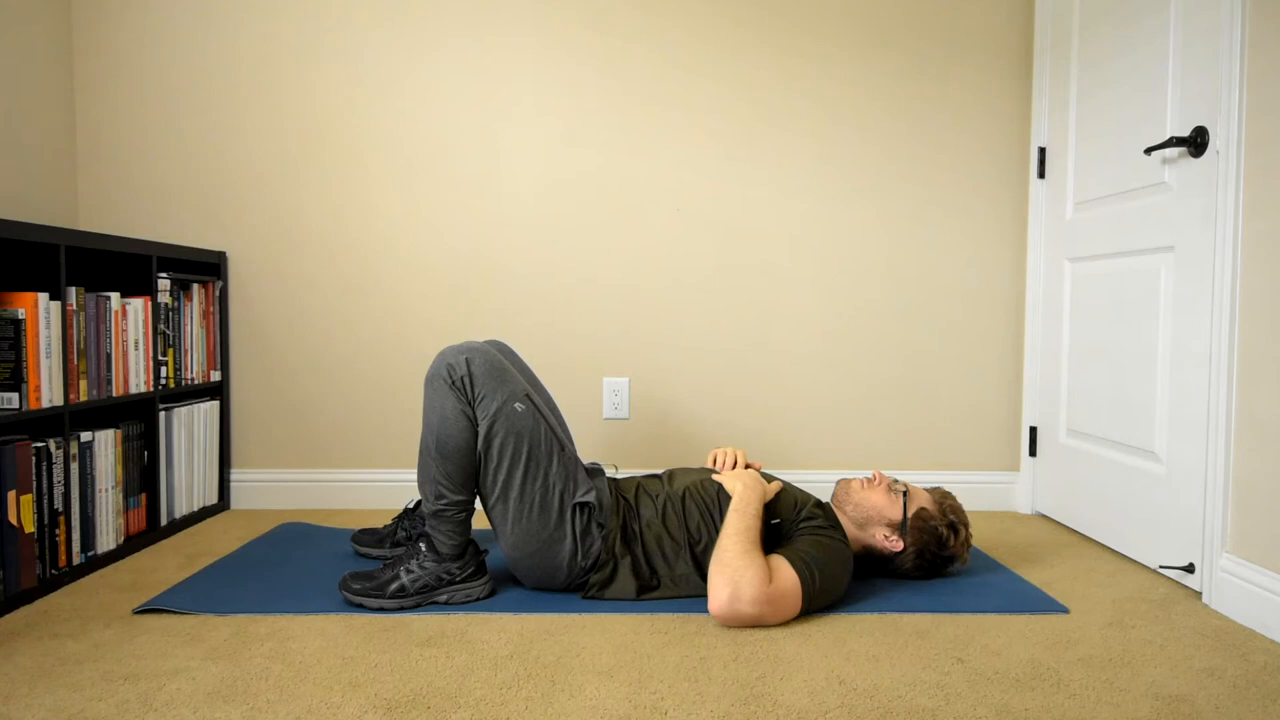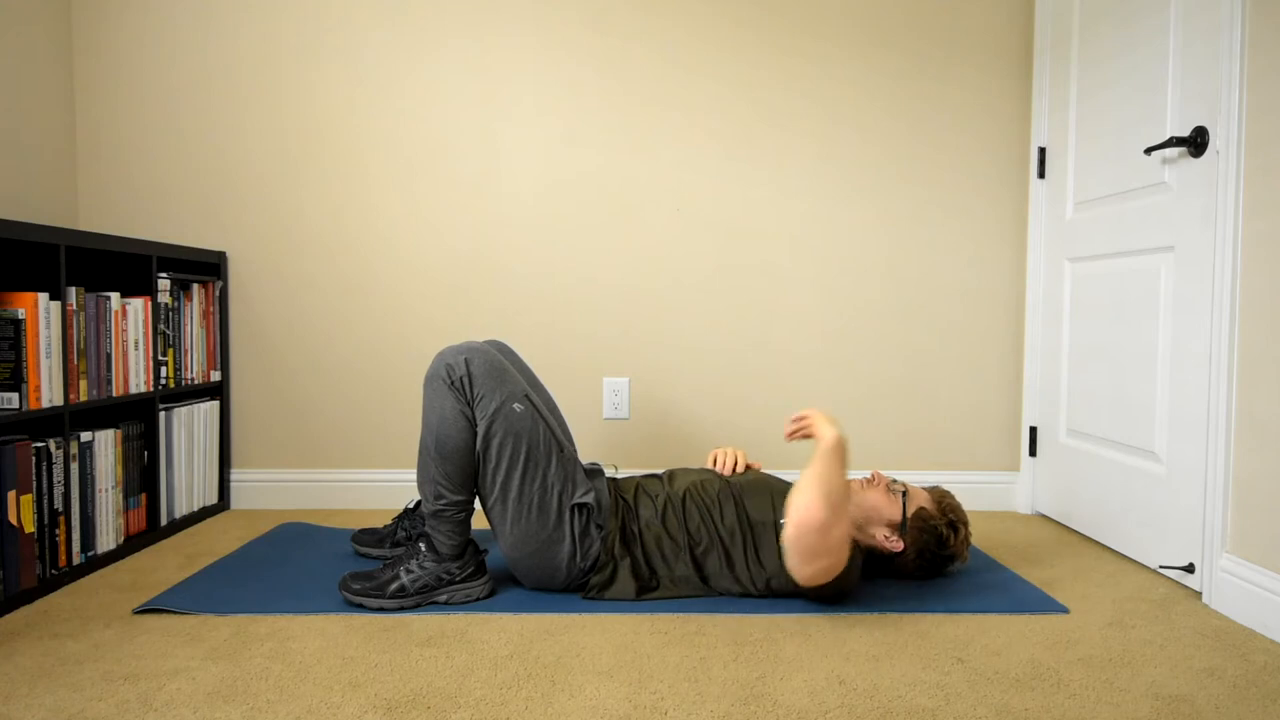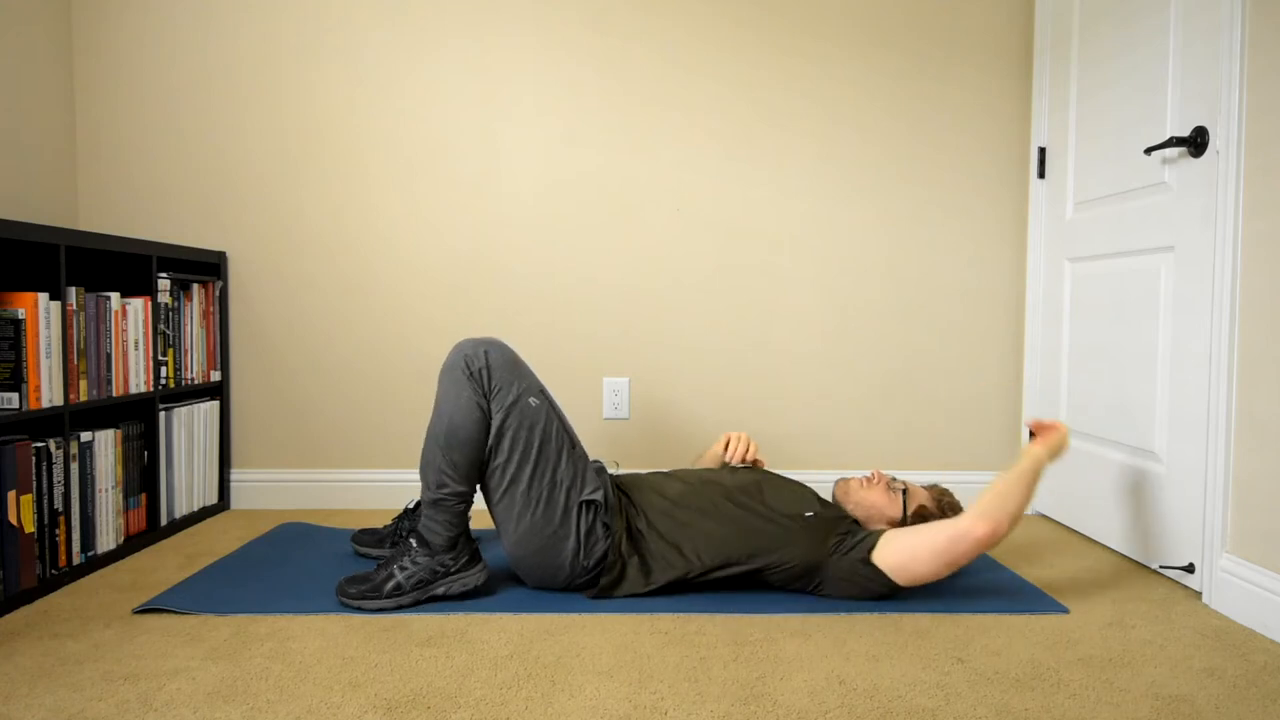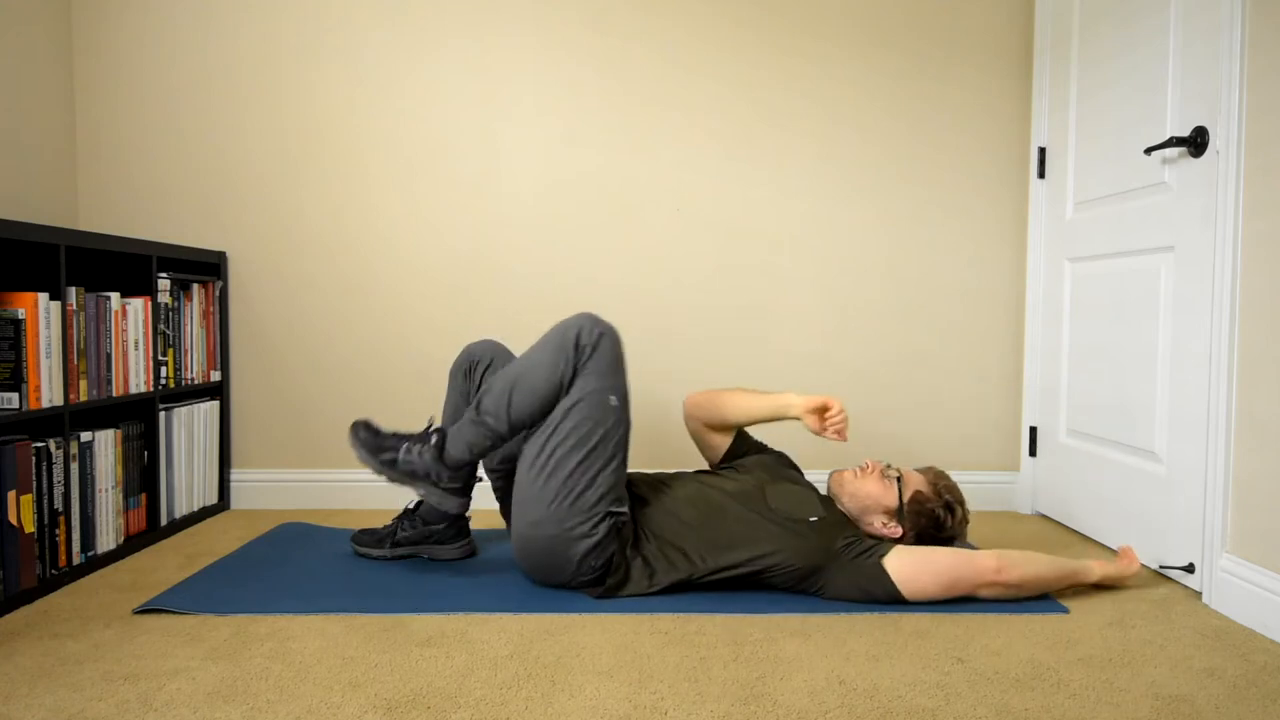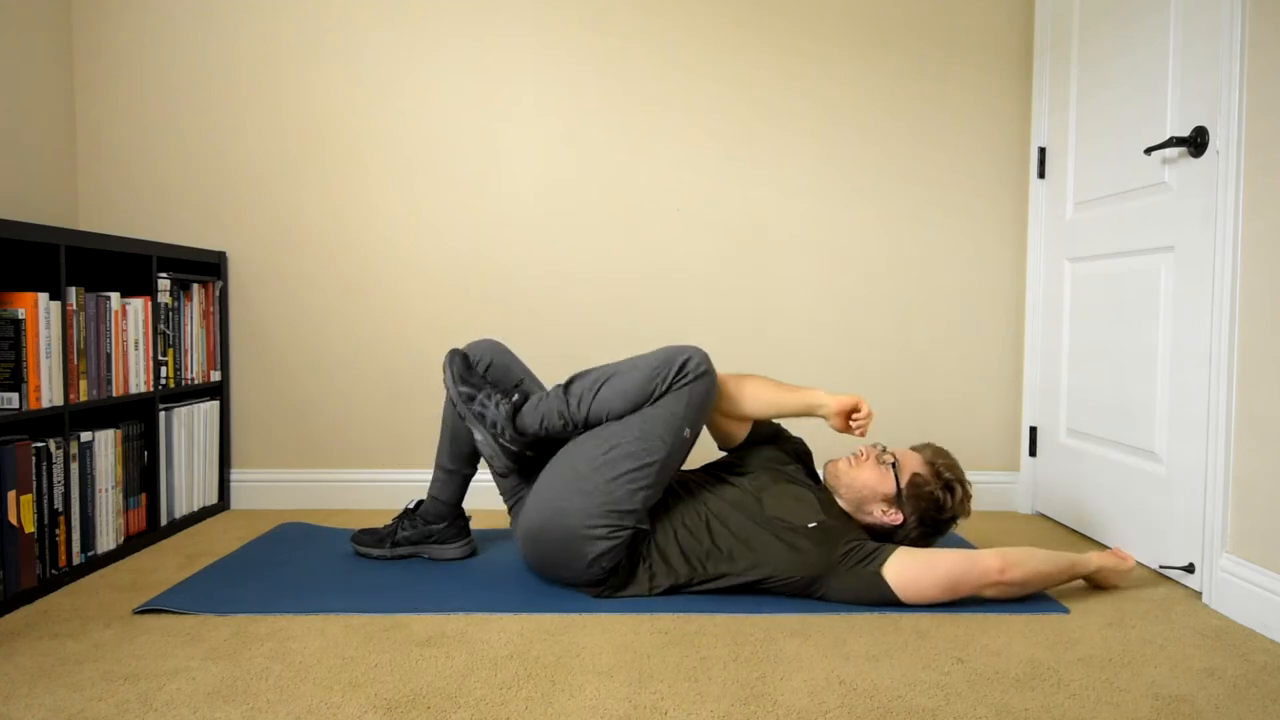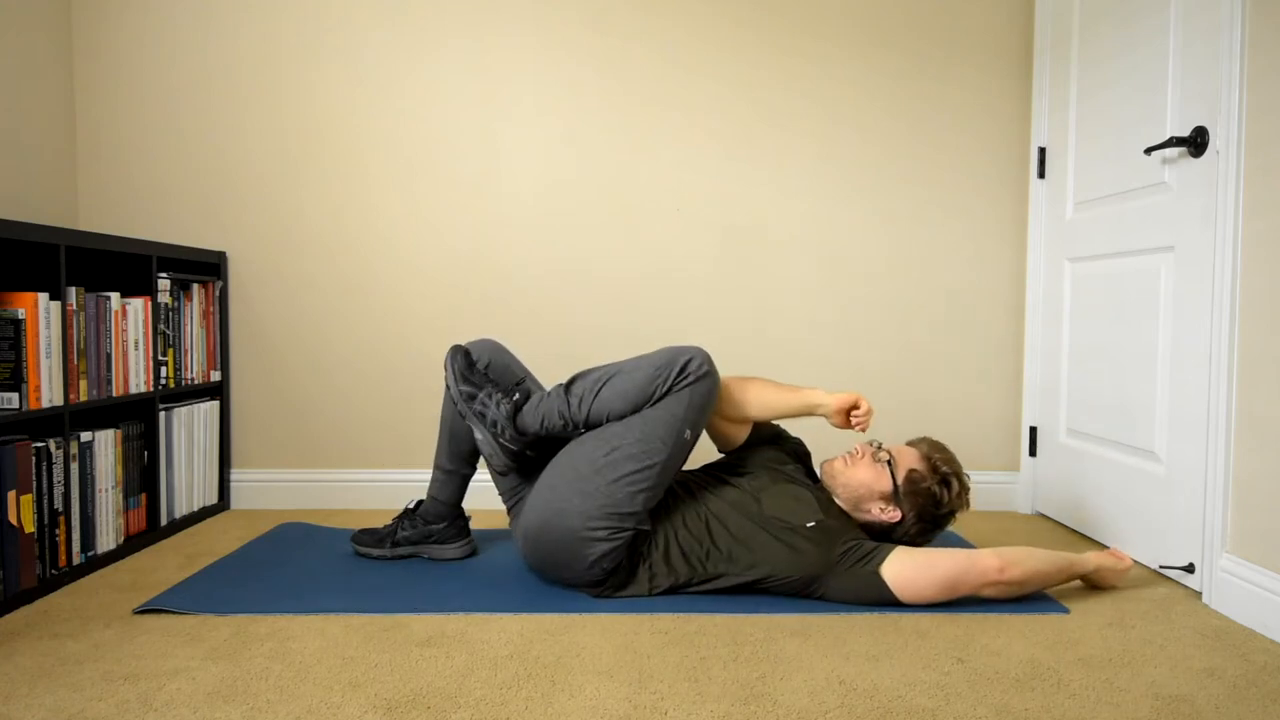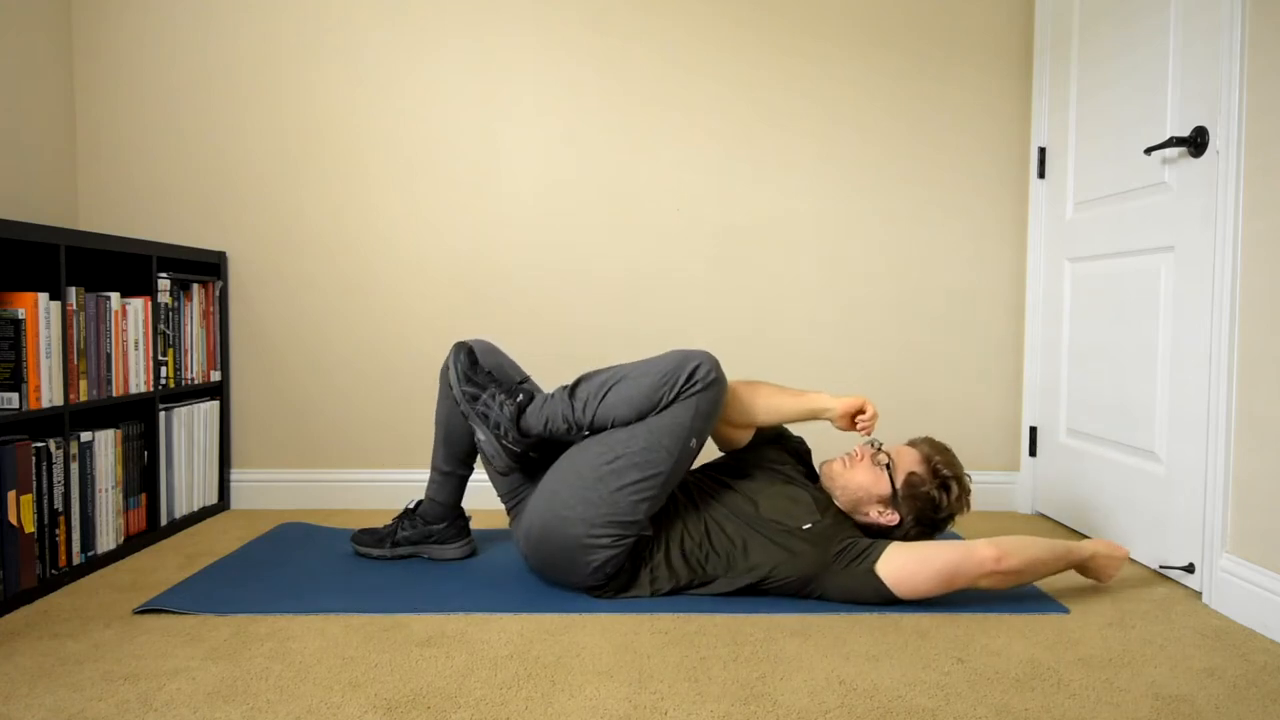
dt=0.4s
person 1, frame 1
left shoulder: (825, 557)
right shoulder: (809, 514)
left elbow: (732, 600)
left wrist: (748, 497)
right wrist: (735, 464)
left hip: (573, 540)
right hip: (599, 500)
left knee: (464, 369)
right knee: (486, 358)
left ankle: (445, 561)
right ankle: (429, 523)
person 1, frame 2
left shoulder: (831, 559)
right shoulder: (810, 517)
left elbow: (805, 528)
left wrist: (831, 438)
right wrist: (730, 460)
left hip: (575, 542)
right hip: (600, 499)
left knee: (462, 370)
right knee: (486, 358)
left ankle: (445, 561)
right ankle: (428, 524)
person 1, frame 3
left shoulder: (840, 553)
right shoulder: (812, 515)
left elbow: (974, 532)
right wrist: (727, 453)
left hip: (578, 542)
right hip: (604, 500)
left knee: (479, 362)
right knee: (484, 366)
left ankle: (439, 553)
right ankle: (433, 521)
person 1, frame 4
left shoulder: (846, 554)
right shoulder: (780, 479)
left elbow: (984, 570)
right elbow: (699, 410)
left wrist: (1096, 569)
right wrist: (794, 404)
left hip: (577, 545)
right hip: (567, 525)
left knee: (587, 337)
right knee: (483, 357)
left ankle: (444, 464)
right ankle: (438, 524)
person 1, frame 5
left shoulder: (845, 556)
right shoulder: (786, 465)
left elbow: (990, 570)
right elbow: (720, 392)
right wrist: (820, 402)
left hip: (581, 541)
right hip: (555, 510)
left knee: (683, 363)
right knee: (483, 355)
left ankle: (512, 424)
right ankle: (438, 522)
person 1, frame 6
left shoulder: (843, 555)
right shoulder: (787, 463)
left elbow: (991, 570)
right elbow: (722, 404)
right wrist: (819, 400)
left hip: (580, 540)
right hip: (552, 508)
left knee: (688, 365)
right knee: (481, 354)
left ankle: (518, 419)
right ankle: (438, 522)
person 1, frame 7
left shoulder: (845, 554)
right shoulder: (786, 462)
left elbow: (984, 560)
right elbow: (724, 410)
right wrist: (825, 405)
left hip: (581, 544)
right hip: (552, 509)
left knee: (694, 370)
right knee: (472, 357)
left ankle: (522, 419)
right ankle: (438, 523)
